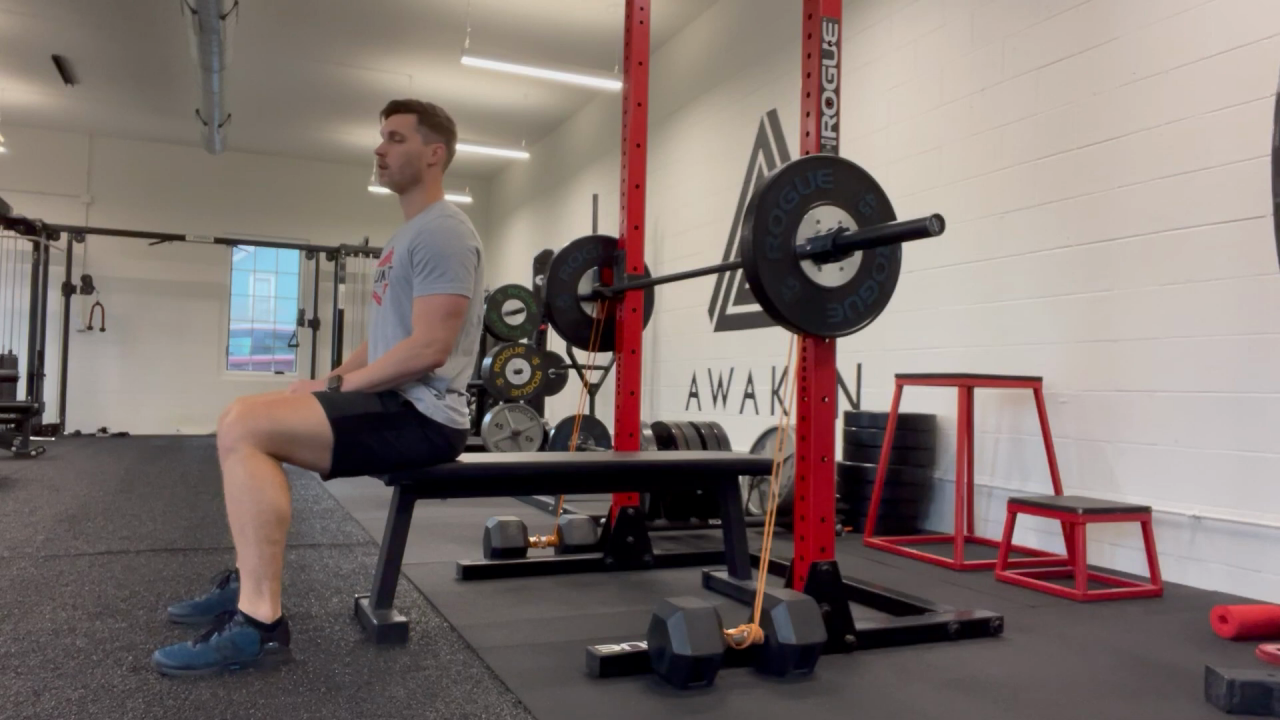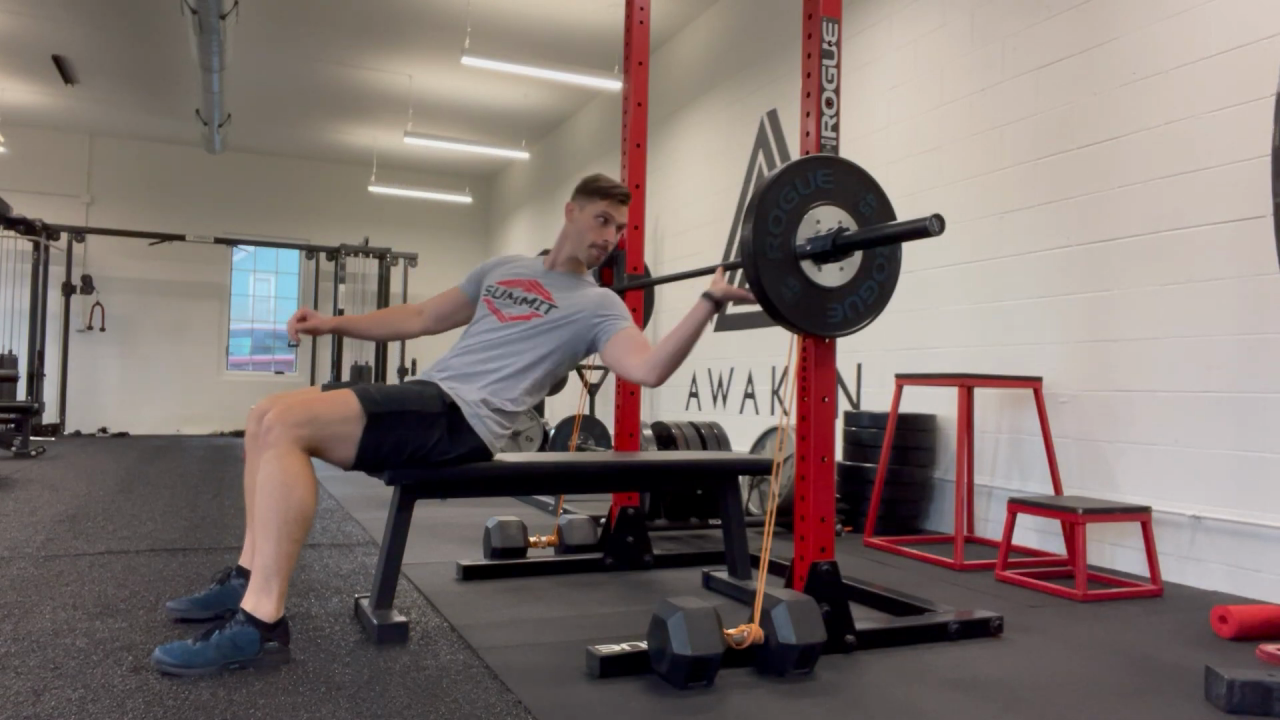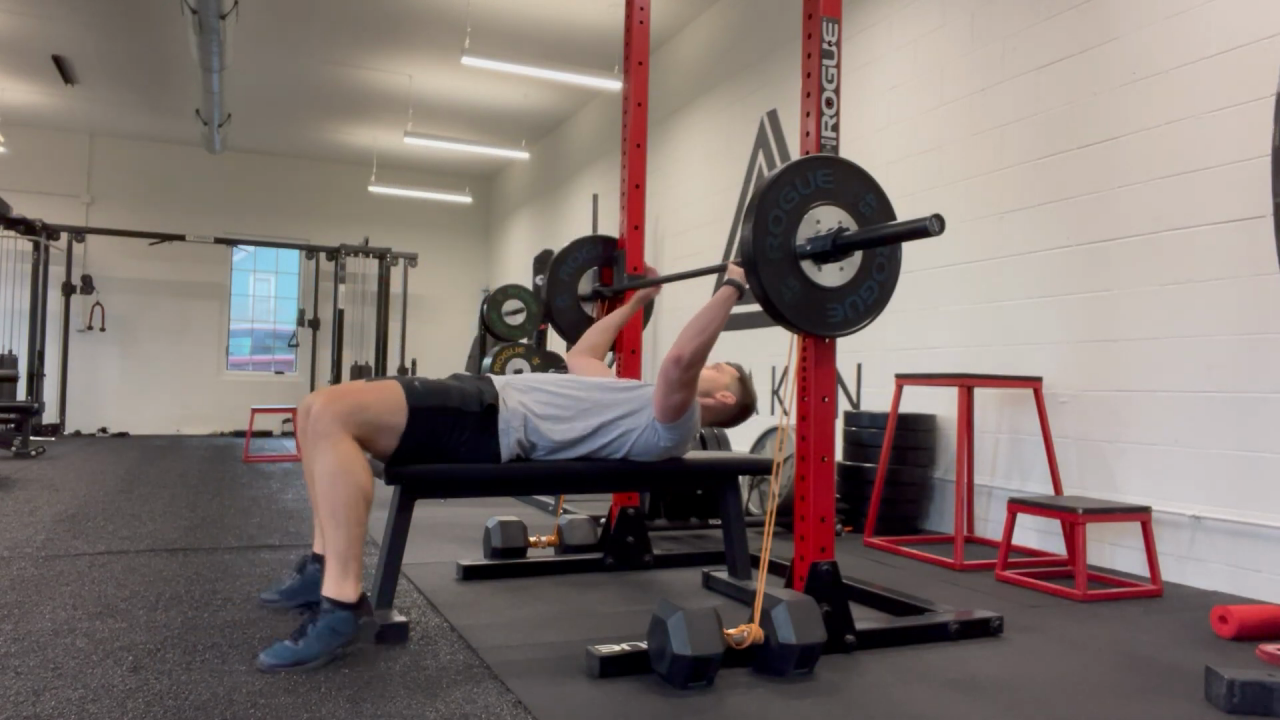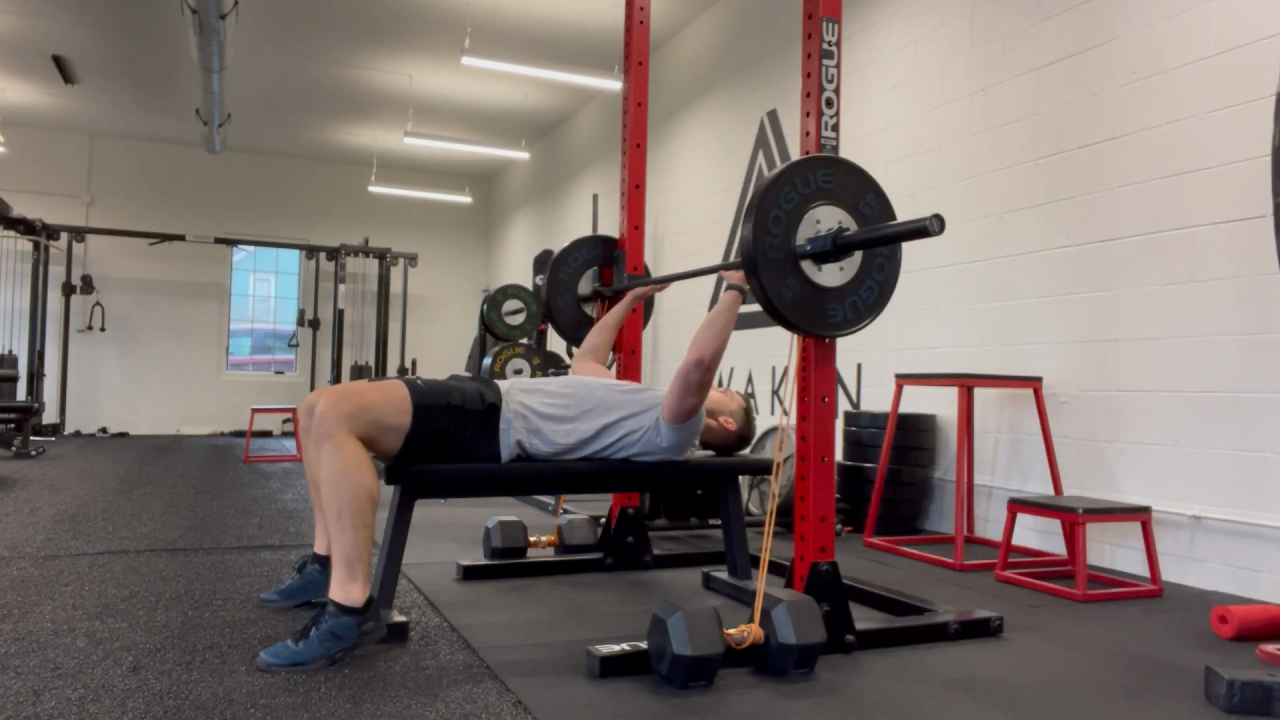
dt=1s
person 1, frame 1
left shoulder: (444, 232)
right shoulder: (410, 234)
left elbow: (429, 349)
left wrist: (337, 387)
right wrist: (332, 381)
left hip: (422, 417)
right hip: (398, 405)
left knee: (243, 427)
right knee: (245, 424)
left ankle: (260, 622)
right ankle: (246, 582)
person 1, frame 2
left shoulder: (597, 307)
right shoulder: (502, 269)
left elbow: (651, 369)
right elbow: (419, 318)
left wrist: (711, 300)
right wrist: (332, 324)
left hip: (459, 420)
right hip: (426, 393)
left knee: (284, 424)
right knee: (269, 416)
left ankle: (260, 622)
right ankle: (249, 575)
person 1, frame 3
left shoulder: (673, 424)
right shoulder: (636, 399)
left elbow: (680, 359)
right elbow: (581, 356)
left wrist: (732, 287)
right wrist: (632, 303)
left hip: (495, 428)
right hip: (488, 401)
left knee: (330, 414)
right knee: (320, 409)
left ankle: (342, 603)
right ankle: (326, 561)
person 1, frame 4
left shoulder: (675, 430)
right shoulder: (644, 406)
left elbow: (697, 362)
right elbow: (586, 359)
left wrist: (734, 290)
right wrist: (630, 298)
left hip: (497, 429)
right hip: (490, 403)
left knee: (336, 415)
right knee: (320, 408)
left ankle: (351, 609)
right ankle: (329, 562)
